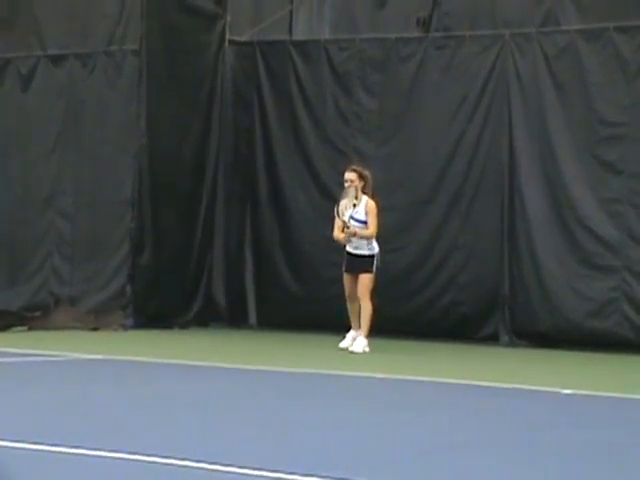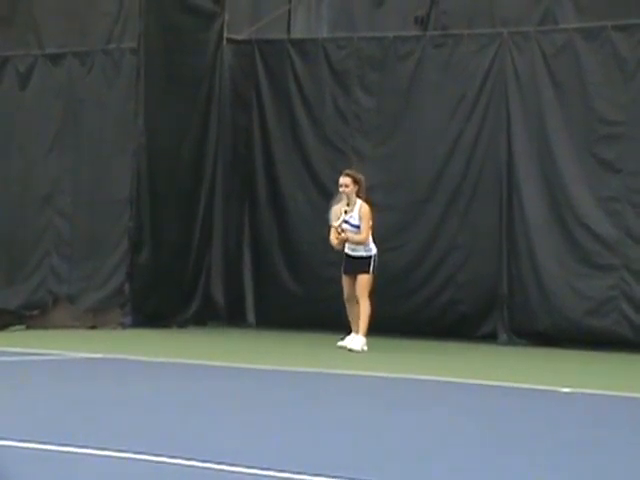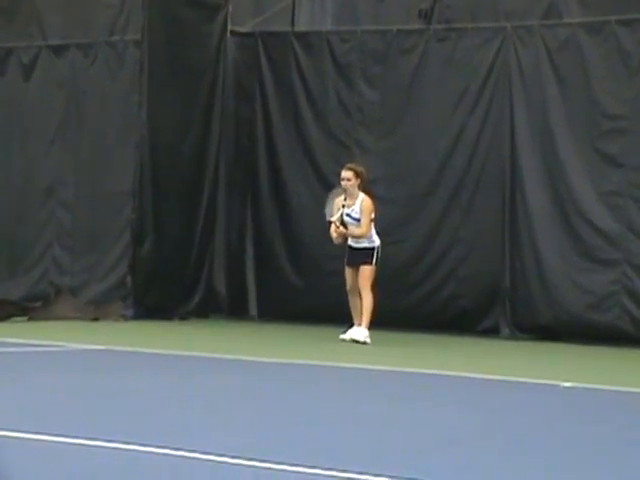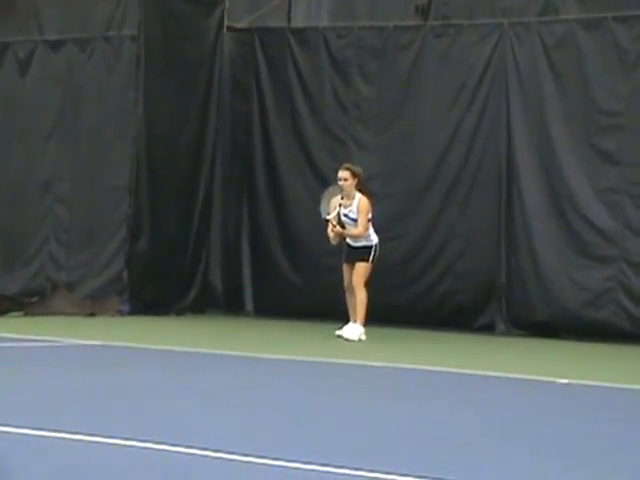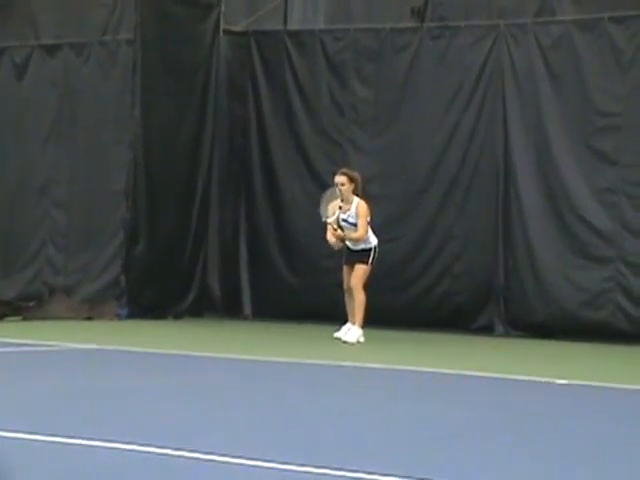
dt=0.2s
person 1, frame 1
left shoulder: (369, 204)
left elbow: (372, 233)
right elbow: (336, 231)
left wrist: (355, 232)
right wrist: (342, 237)
left hip: (368, 255)
right hip: (350, 253)
left knee: (363, 296)
right knee: (350, 296)
left ankle: (363, 340)
right ankle: (355, 331)
person 1, frame 2
left shoulder: (363, 208)
left elbow: (364, 238)
right elbow: (333, 235)
left wrist: (347, 238)
right wrist: (336, 242)
left hip: (366, 256)
right hip: (349, 256)
left knee: (361, 295)
right knee: (348, 297)
left ankle: (361, 338)
right ankle: (354, 333)
person 1, frame 3
left shoulder: (365, 202)
right shoulder: (339, 202)
left elbow: (364, 232)
right elbow: (334, 227)
left wrist: (346, 232)
right wrist: (336, 235)
left hip: (369, 248)
right hip: (352, 248)
left knee: (364, 287)
right knee: (351, 289)
left ankle: (364, 331)
right ankle: (357, 326)
person 1, frame 4
left shoulder: (362, 202)
right shoulder: (336, 201)
left elbow: (361, 231)
right elbow: (332, 227)
left wrist: (342, 232)
right wrist: (333, 235)
left hip: (367, 246)
right hip: (350, 246)
left knee: (358, 283)
right knee: (348, 286)
left ankle: (359, 328)
right ankle: (352, 323)
person 1, frame 5
left shoulder: (361, 206)
right shoulder: (334, 206)
left elbow: (362, 235)
right elbow: (330, 233)
left wrist: (343, 236)
right wrist: (334, 240)
left hip: (367, 248)
right hip: (350, 248)
left knee: (356, 284)
right knee: (347, 287)
left ankle: (358, 330)
right ankle: (350, 324)
